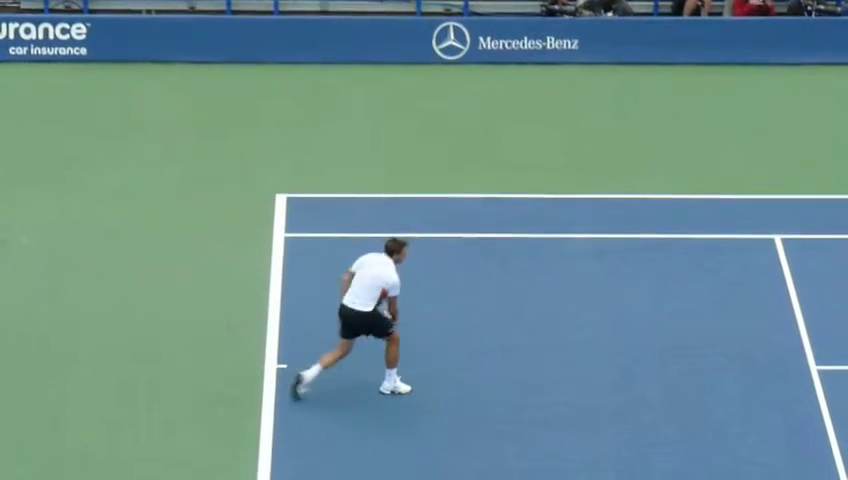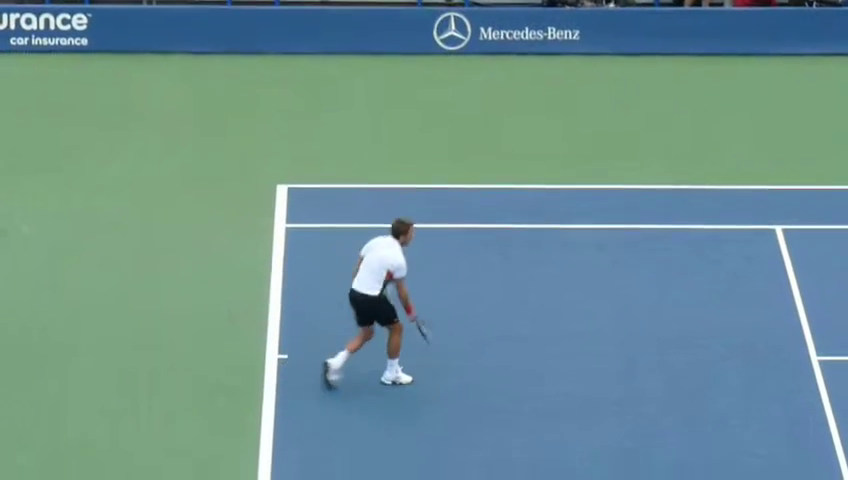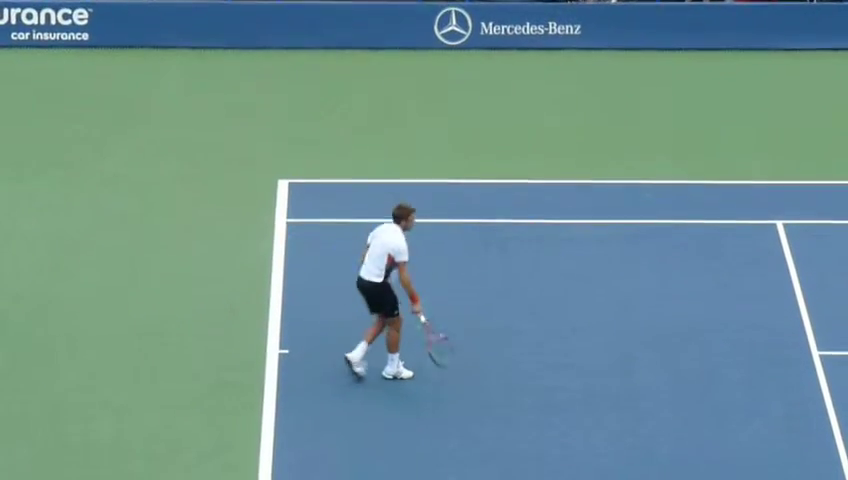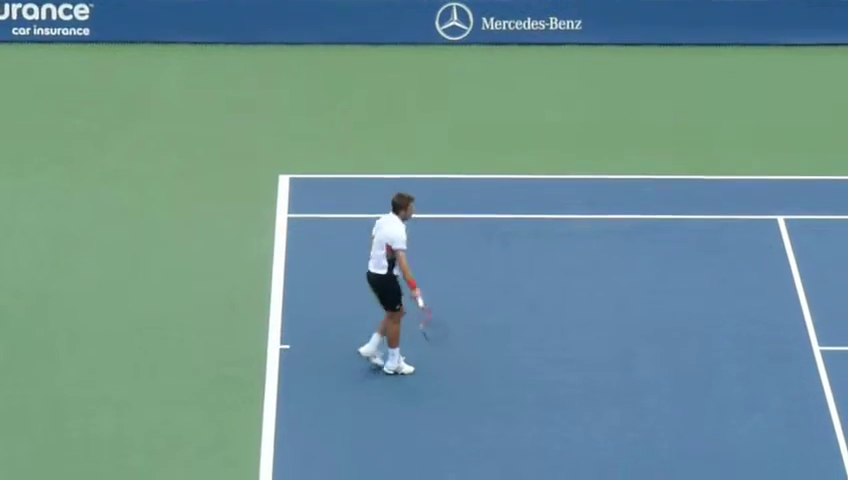
dt=0.1s
person 1, frame 1
left shoulder: (368, 258)
right shoulder: (393, 278)
left elbow: (346, 280)
right elbow: (392, 308)
right wrist: (394, 320)
left hip: (345, 309)
right hip: (364, 315)
left knee: (342, 350)
right knee: (394, 339)
left ankle: (308, 376)
right ankle: (391, 383)
person 1, frame 2
left shoulder: (375, 242)
right shoulder: (398, 259)
left elbow: (357, 267)
right elbow: (401, 291)
right wrist: (410, 311)
left hip: (355, 293)
right hip: (371, 298)
left knee: (365, 334)
right knee: (397, 329)
left ankle: (335, 363)
right ankle: (392, 374)
person 1, frame 3
left shoulder: (380, 229)
right shoulder: (399, 243)
left elbow: (365, 256)
right elbow: (403, 276)
right wrist: (415, 301)
left hip: (363, 280)
right hip: (377, 285)
left knee: (383, 321)
right knee: (395, 324)
left ankle: (356, 355)
right ankle: (393, 368)
person 1, frame 4
left shoulder: (383, 220)
right shoulder: (397, 230)
left elbow: (375, 247)
right elbow: (402, 262)
right wrist: (414, 287)
left hip: (375, 273)
right hip: (383, 277)
left knee: (394, 315)
right knee: (394, 318)
left ankle: (371, 348)
right ankle: (393, 363)
